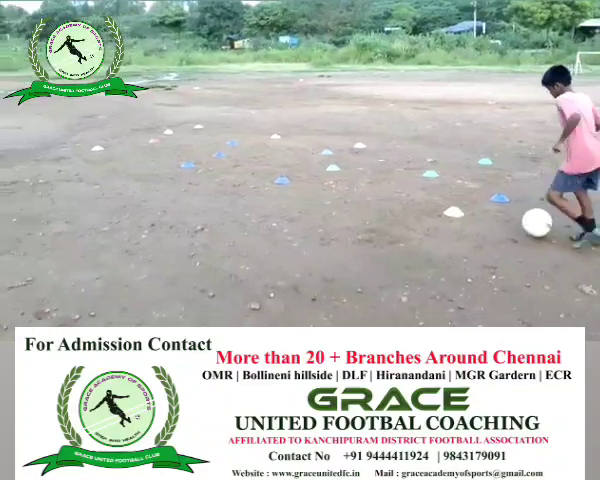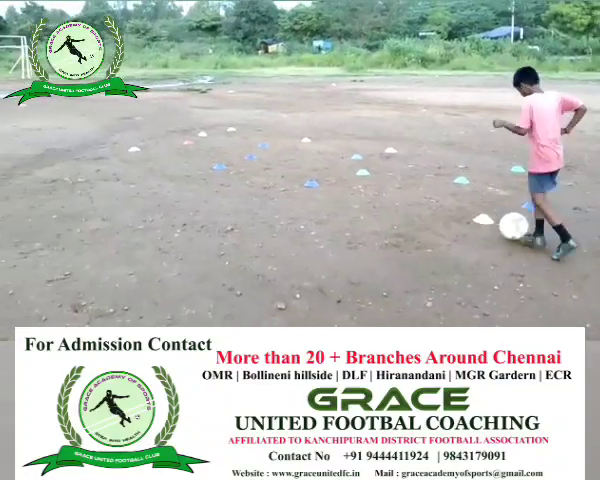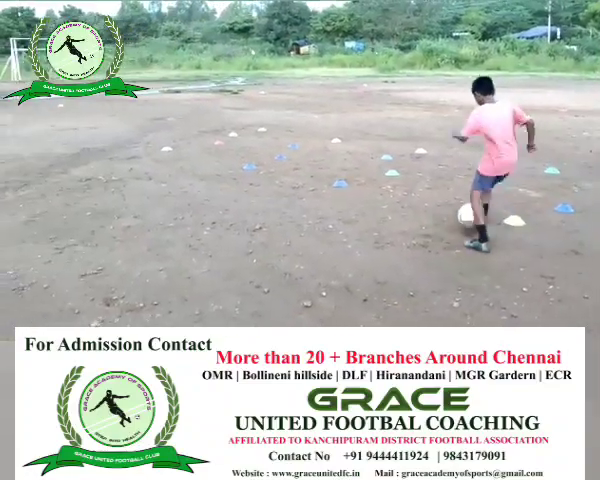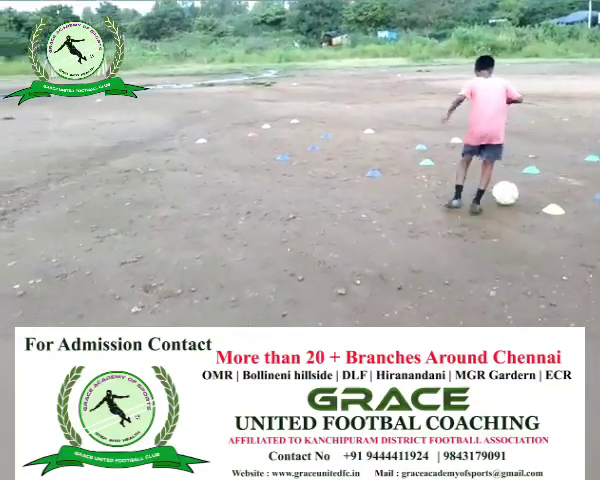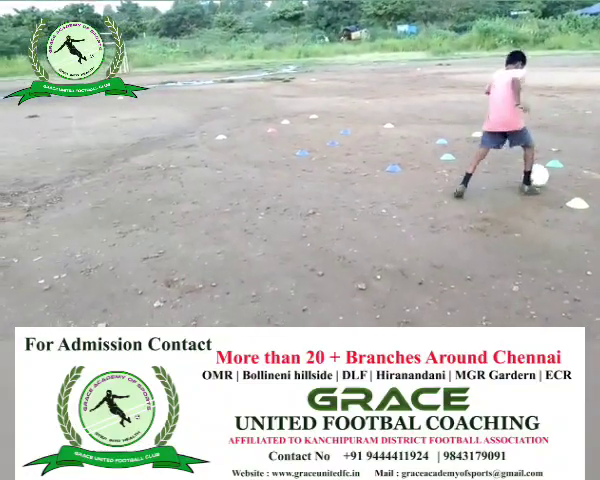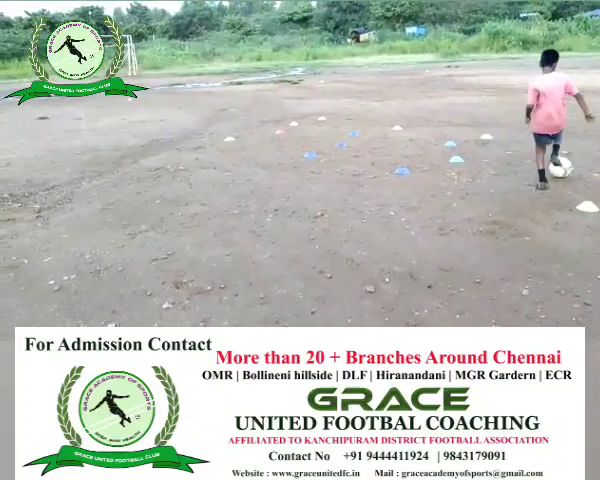
dt=0.4s
person 1, frame 1
left shoulder: (563, 100)
right shoulder: (584, 98)
left elbow: (575, 117)
left wrist: (561, 141)
left hip: (579, 159)
left knee: (553, 196)
right knee: (580, 192)
person 1, frame 2
left shoulder: (529, 102)
right shoulder: (556, 96)
left elbow: (522, 130)
right elbow: (582, 108)
left wrist: (502, 123)
right wrist: (568, 127)
left hip: (541, 159)
right hip: (556, 157)
left knee: (539, 201)
right knee: (539, 194)
left ankle: (567, 240)
right ankle: (538, 236)
person 1, frame 3
left shoulder: (478, 113)
right shoulder: (509, 106)
left elbow: (463, 137)
right elbow: (529, 122)
left wrist: (456, 135)
right wrist: (531, 142)
left hip: (493, 163)
right hip: (511, 161)
left knee: (475, 196)
right knee: (485, 189)
left ankle: (483, 240)
right ankle: (482, 220)
person 1, frame 4
left shoulder: (473, 83)
right shoulder: (502, 83)
left elbow: (460, 98)
right elbow: (519, 99)
left wrist: (448, 113)
right wrist: (506, 101)
left hip: (476, 132)
right hip: (496, 134)
left knee: (464, 162)
right knee: (488, 166)
left ankle: (457, 198)
right ankle: (476, 202)
person 1, frame 5
left shoulder: (496, 75)
right shoulder: (519, 72)
left elbow: (488, 91)
right elbow: (515, 81)
right wrist: (518, 102)
left hip: (493, 123)
right hip: (513, 121)
left knee: (480, 155)
right knee: (529, 147)
left ankle: (463, 185)
right ankle: (527, 184)
person 1, frame 6
left shoulder: (535, 82)
right shoulder: (563, 78)
left elbow: (530, 106)
right elbow: (577, 94)
left wrist: (528, 116)
right wrist: (587, 112)
left hip: (540, 125)
right hip: (558, 123)
left knee: (540, 148)
right knee: (557, 138)
left ankle: (542, 180)
right ankle: (555, 154)
